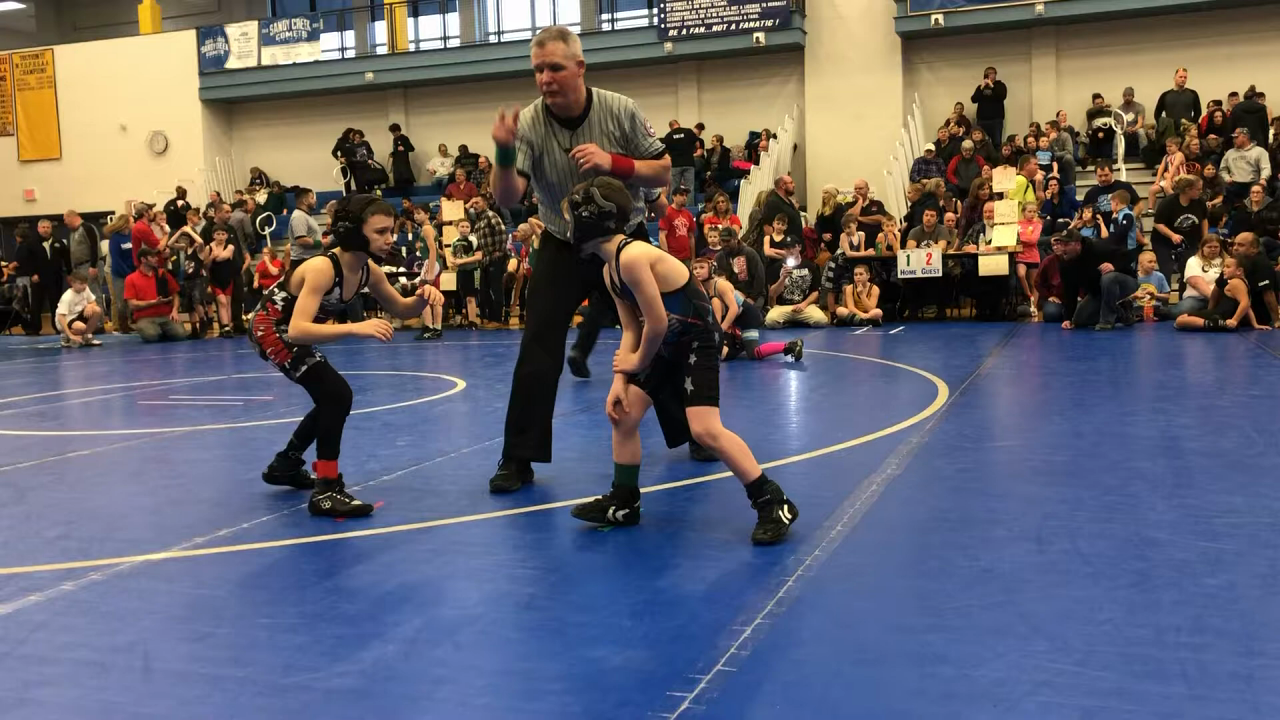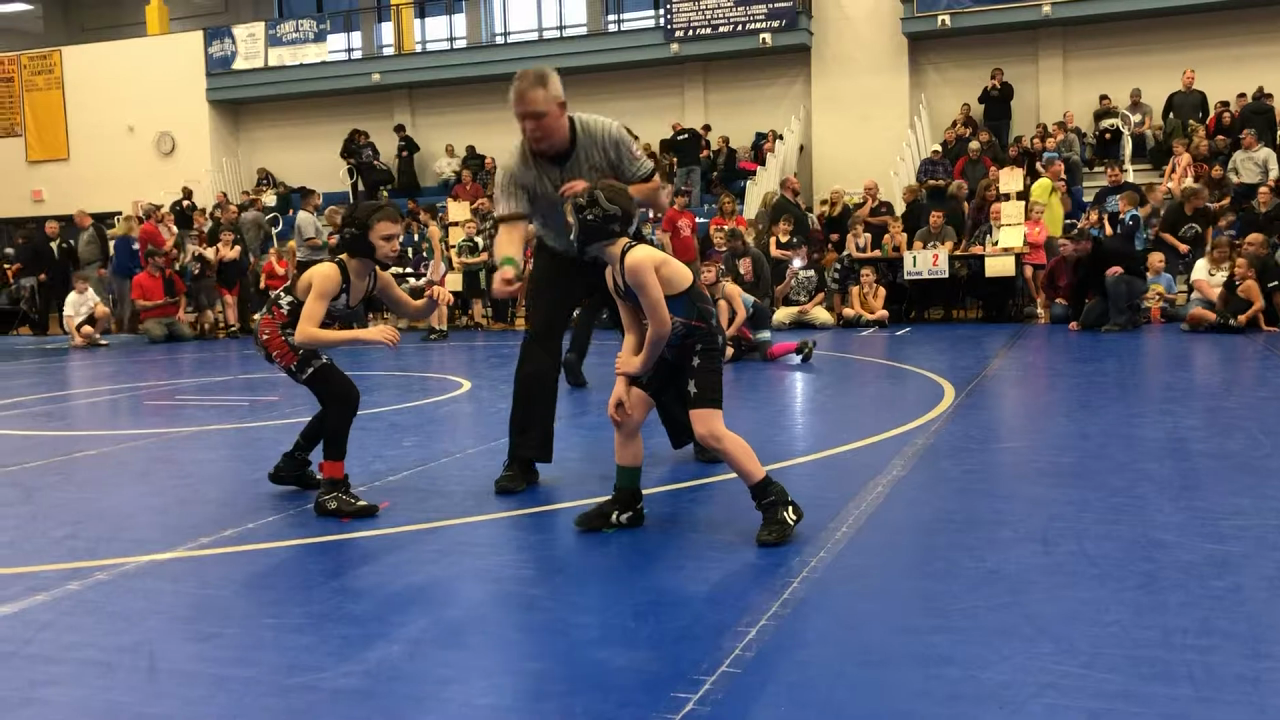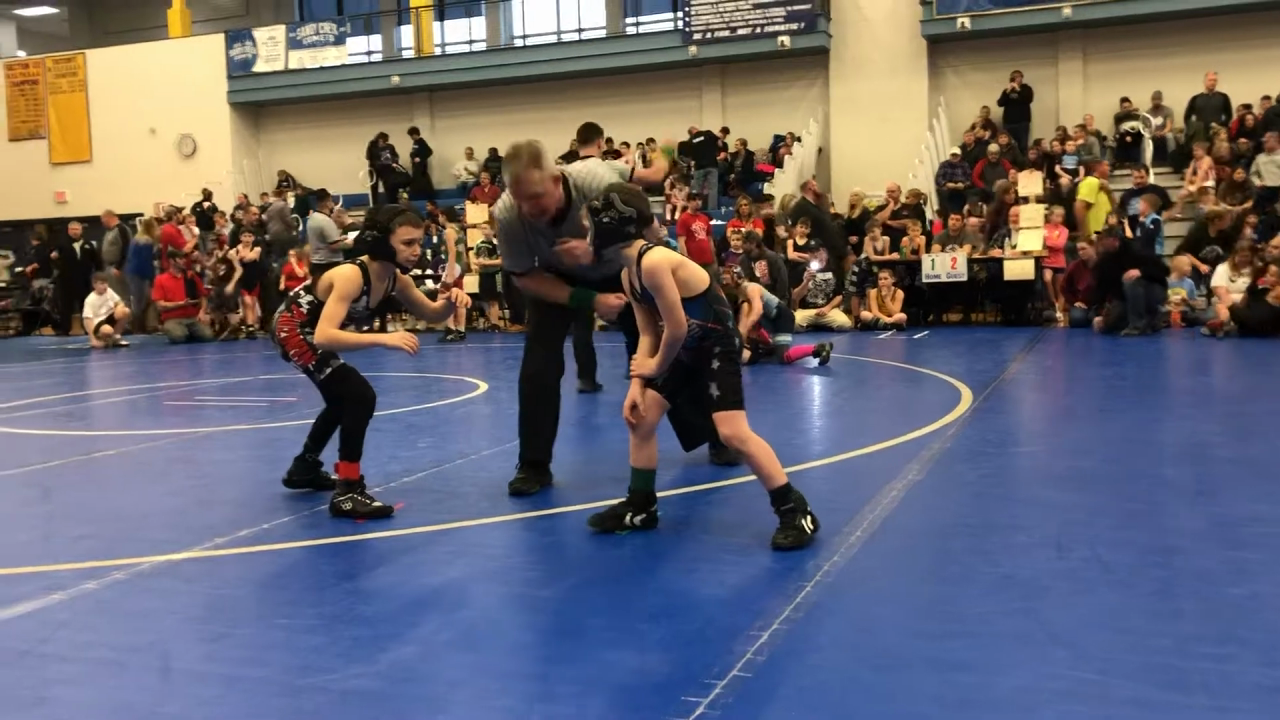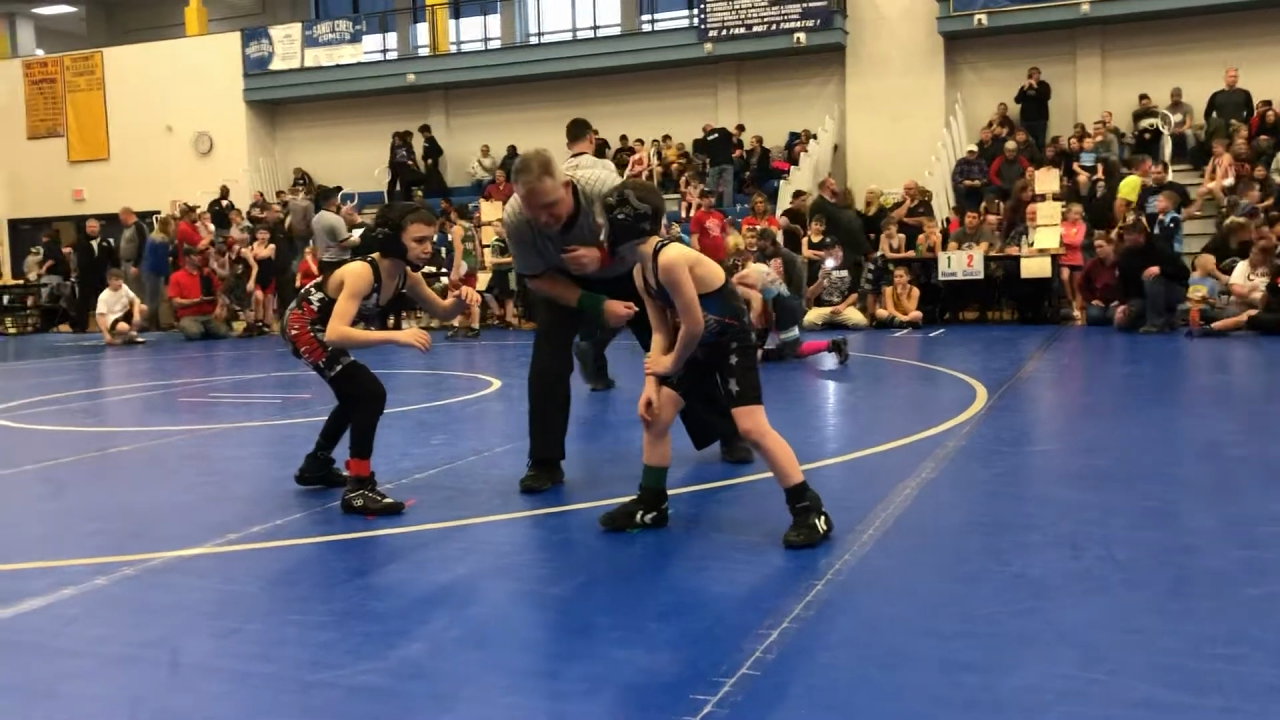
dt=0.3s
person 1, frame 1
left shoulder: (620, 110)
right shoulder: (527, 124)
left elbow: (663, 172)
right elbow: (507, 199)
left wrist: (614, 162)
right wrist: (505, 157)
right hip: (563, 248)
right knee: (539, 348)
right ankle: (517, 459)
person 1, frame 2
left shoulder: (607, 134)
right shoulder: (515, 165)
left elbow: (653, 190)
right elbow: (510, 225)
right wrist: (507, 265)
right hip: (559, 258)
right knee: (537, 350)
left ankle: (697, 433)
right ankle: (522, 461)
person 1, frame 3
left shoulder: (600, 184)
right shoulder: (505, 215)
right elbow: (526, 276)
left wrist: (597, 249)
right wrist: (589, 300)
left hip: (622, 272)
right hip: (556, 278)
right knee: (539, 359)
left ankle: (714, 435)
right ankle: (534, 465)
person 1, frame 4
left shoulder: (607, 190)
right shoulder: (515, 219)
right elbow: (538, 279)
left wrist: (603, 256)
right wrist: (597, 306)
left hip: (632, 271)
right hip: (563, 279)
right knee: (548, 358)
left ankle: (727, 434)
right ankle: (544, 462)
person 2, frame 1
left shoulder: (632, 257)
right shoulder: (610, 269)
left elbow: (657, 323)
right elbow: (631, 329)
left wrist: (638, 363)
right wrist: (619, 381)
left hip: (697, 340)
right hip: (666, 345)
left knee: (705, 429)
right knee: (623, 413)
left ankle: (772, 503)
right ankle: (623, 502)
person 2, frame 2
left shoulder: (636, 260)
right shoulder: (612, 271)
left elbow: (660, 326)
right elbow: (633, 332)
left wrist: (641, 365)
right wrist: (621, 383)
left hip: (701, 343)
right hip: (669, 348)
left knee: (709, 431)
right knee: (625, 416)
left ankle: (777, 504)
right ankle: (627, 503)
person 2, frame 3
left shoulder: (653, 262)
right shoulder: (629, 273)
left elbow: (676, 329)
right elbow: (648, 334)
left wrist: (656, 368)
right wrist: (636, 385)
left hip: (717, 345)
right hip: (684, 350)
left knee: (733, 433)
right knee: (640, 417)
left ankle: (795, 510)
right ankle: (641, 506)
person 2, frame 4
left shoulder: (670, 259)
right shoulder: (640, 271)
left elbow: (693, 326)
right elbow: (661, 331)
left wrist: (671, 364)
right wrist: (651, 383)
left hip: (732, 340)
right hip: (697, 346)
left knee: (752, 427)
right knee: (654, 415)
left ankle: (809, 510)
right ankle: (651, 504)
person 3, frame 1
left shoulder: (369, 270)
right shoulder: (322, 268)
left elbow: (401, 309)
right elbow: (298, 330)
left wrist: (422, 297)
right wrist: (356, 328)
left hip: (290, 332)
right hip: (271, 328)
left knee: (332, 399)
right knee: (337, 395)
left ankle: (286, 465)
right ankle: (326, 491)
person 3, frame 2
left shoulder: (377, 276)
right shoulder: (329, 274)
left elbow: (412, 312)
right elbow: (304, 335)
left wrist: (432, 299)
right wrist: (364, 334)
left hip: (297, 334)
right hip: (277, 331)
left knee: (339, 401)
right knee: (344, 396)
left ankle: (291, 465)
right ankle: (332, 491)
person 3, frame 3
left shoulder: (396, 278)
right shoulder: (351, 275)
left elbow: (431, 314)
right elbow: (324, 337)
left wrist: (450, 301)
right wrist: (383, 338)
left hip: (312, 330)
right hip: (293, 328)
left knee: (342, 401)
right knee: (360, 396)
left ankle: (304, 468)
right ankle: (347, 492)
person 3, frame 4
left shoulder: (406, 275)
right shoulder: (362, 273)
left elbow: (442, 312)
right elbow: (336, 334)
left wrist: (461, 299)
right wrist: (396, 335)
left hip: (322, 327)
right hip: (304, 325)
left knee: (355, 398)
right knee: (370, 394)
left ankle: (316, 465)
right ankle: (358, 489)
